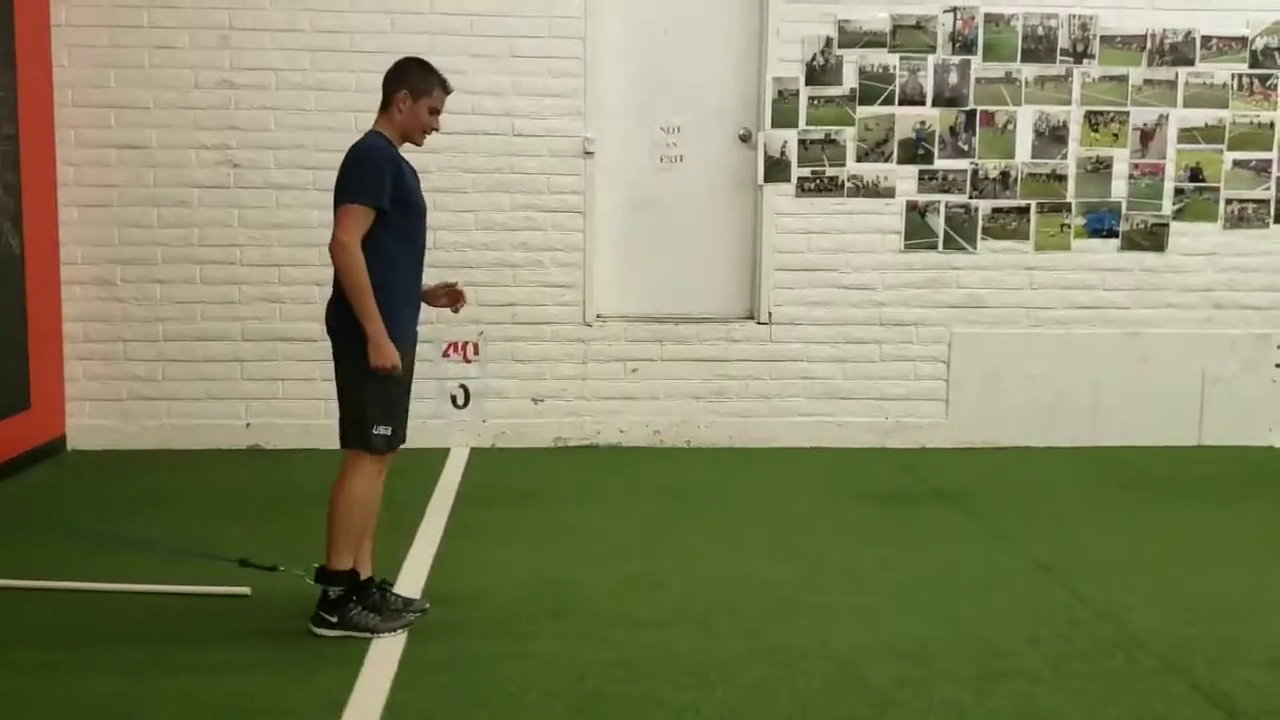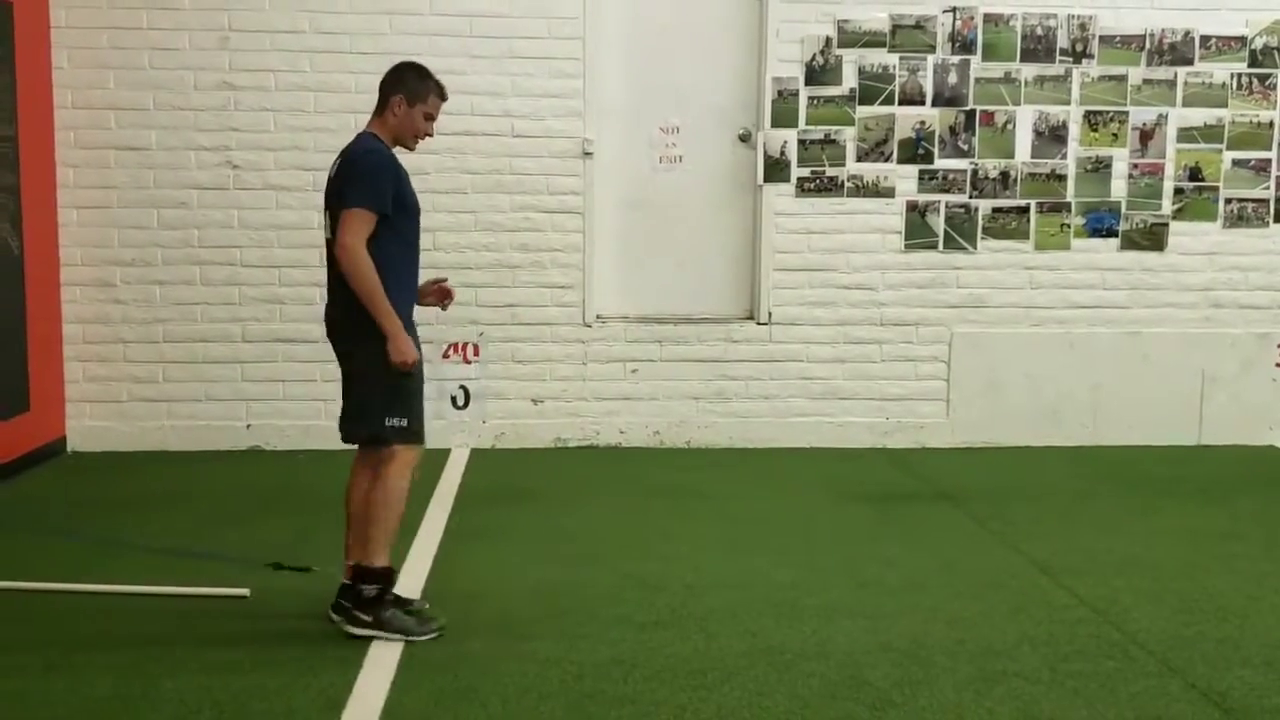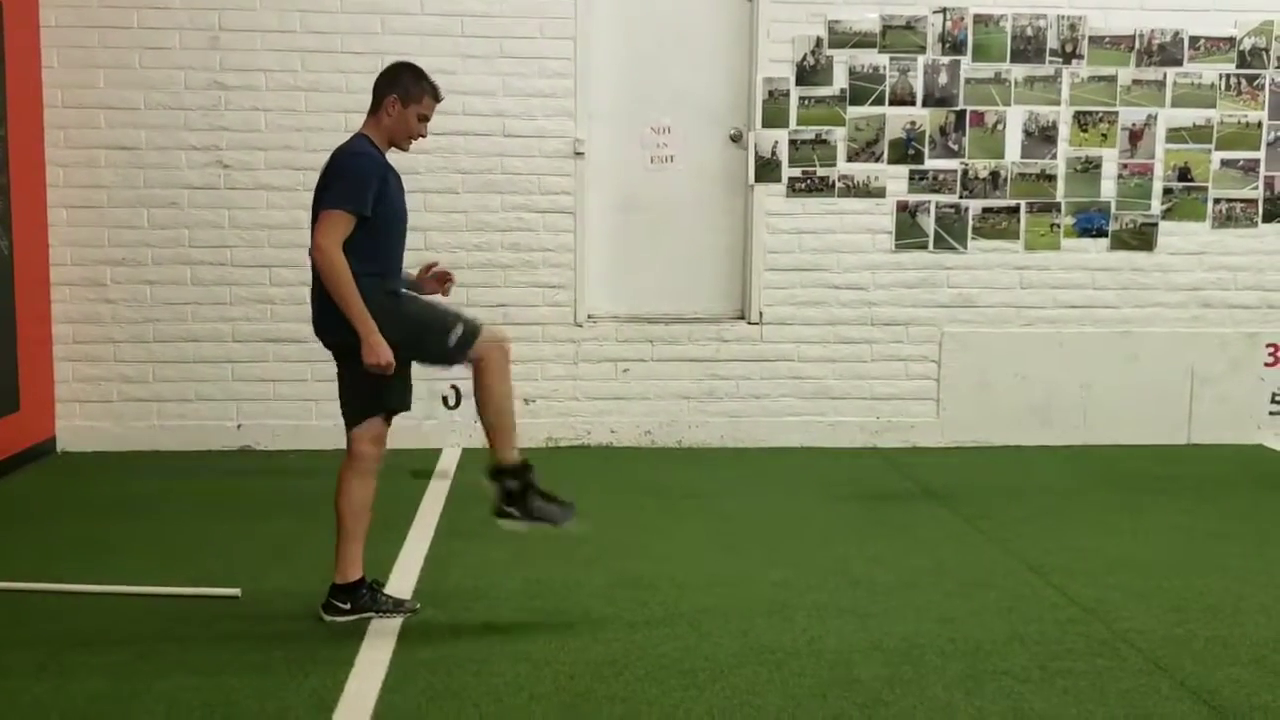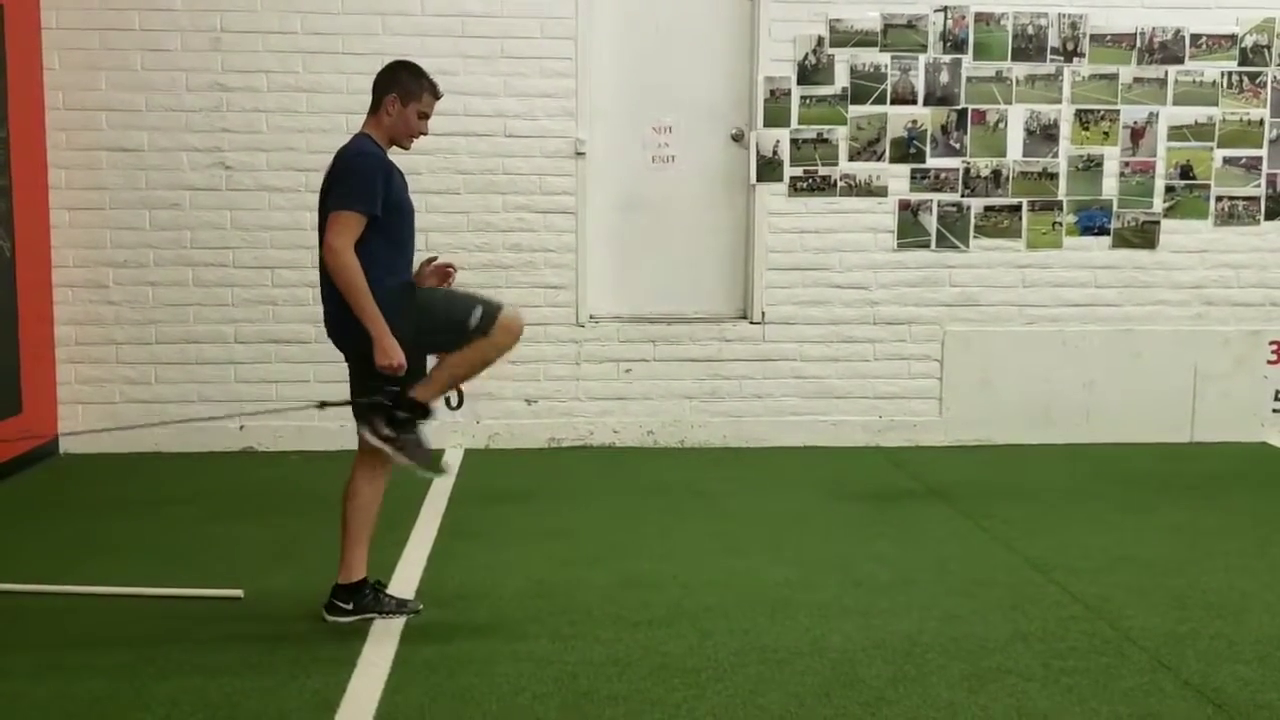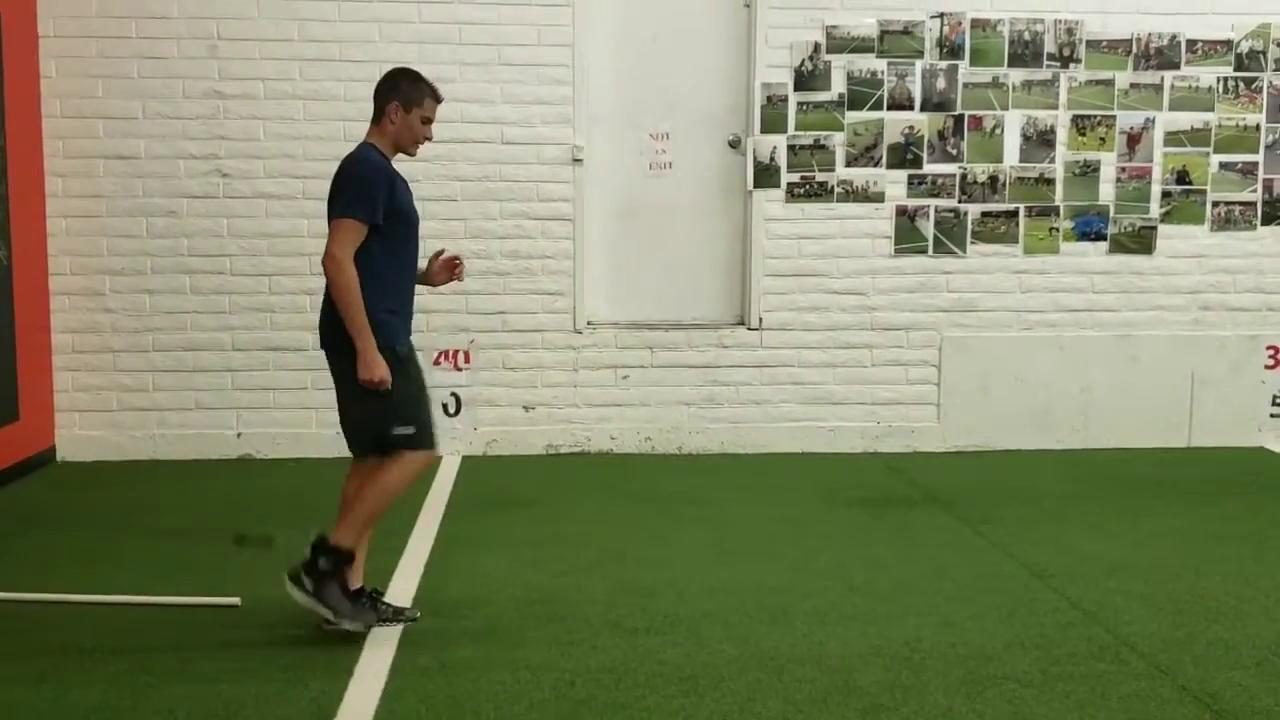
dt=1s
person 1, frame 1
left shoulder: (388, 161)
right shoulder: (372, 156)
right elbow: (346, 245)
left wrist: (424, 294)
right wrist: (377, 334)
left hip: (387, 326)
right hip: (373, 331)
left knee: (372, 454)
right knee: (369, 456)
left ankle: (359, 586)
right ankle: (337, 599)
person 1, frame 2
left shoulder: (366, 159)
right shoulder: (371, 161)
right elbow: (349, 248)
left wrist: (415, 292)
right wrist: (395, 330)
left hip: (370, 329)
right hip: (374, 332)
left knee: (376, 453)
right knee: (400, 450)
left ankle: (362, 587)
right ankle: (368, 591)
person 1, frame 3
left shoulder: (369, 164)
right shoulder: (357, 161)
right elbow: (325, 248)
left wrist: (412, 282)
right wrist: (371, 333)
left hip: (365, 316)
right hip: (365, 318)
left knee: (367, 448)
right knee: (491, 346)
left ankle: (348, 588)
right ankle: (513, 483)
person 1, frame 4
left shoulder: (371, 162)
right shoulder: (363, 161)
right elbow: (337, 250)
left wrist: (416, 279)
right wrist: (383, 334)
left hip: (382, 311)
right hip: (378, 313)
left knee: (379, 449)
right knee: (504, 325)
left ankle: (352, 589)
right ankle: (402, 412)
person 1, frame 5
left shoulder: (380, 173)
right shoulder: (366, 170)
right elbow: (339, 261)
left wrist: (424, 275)
right wrist: (368, 350)
left hip: (379, 335)
right hip: (368, 339)
left knee: (378, 460)
right knee: (410, 457)
left ankle: (350, 590)
right ankle: (321, 568)
